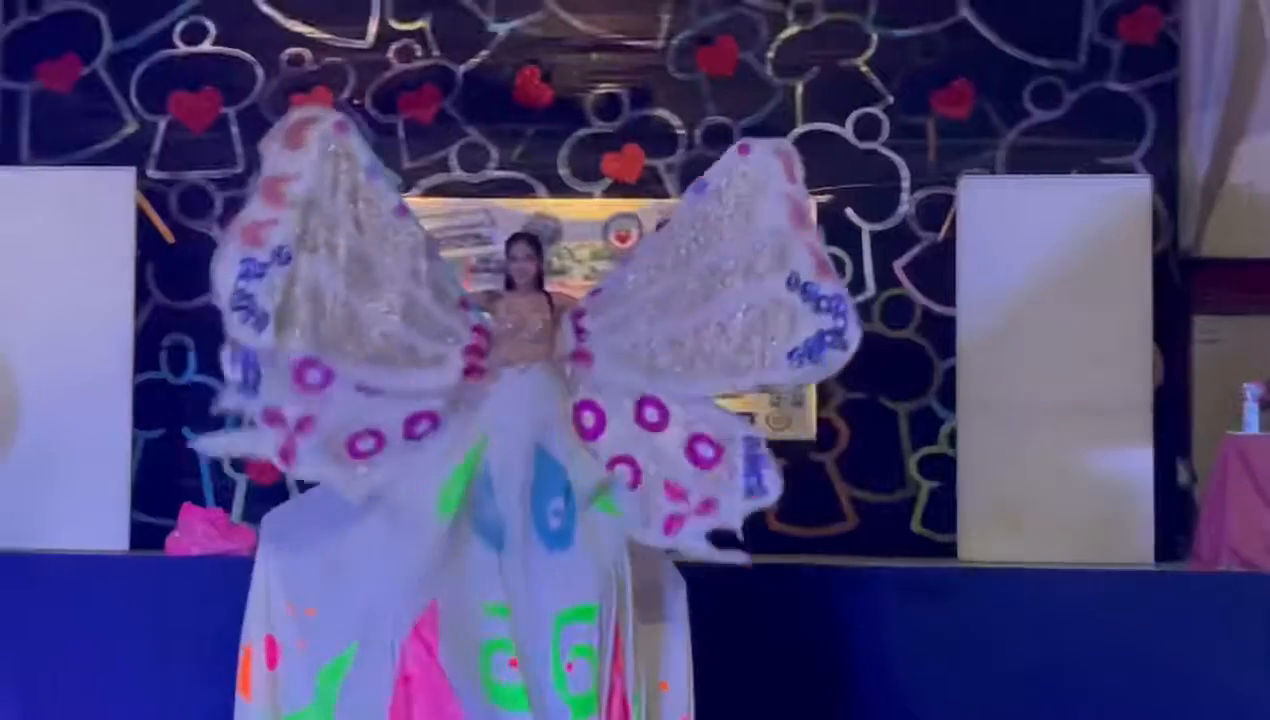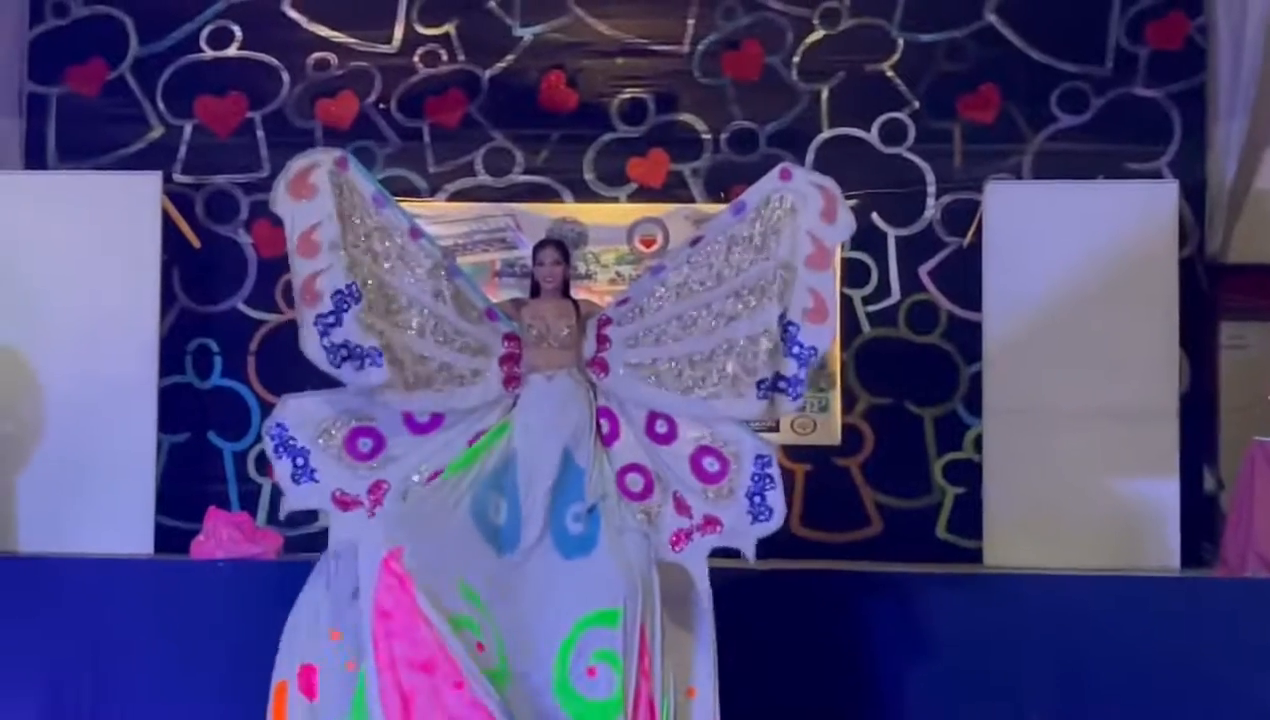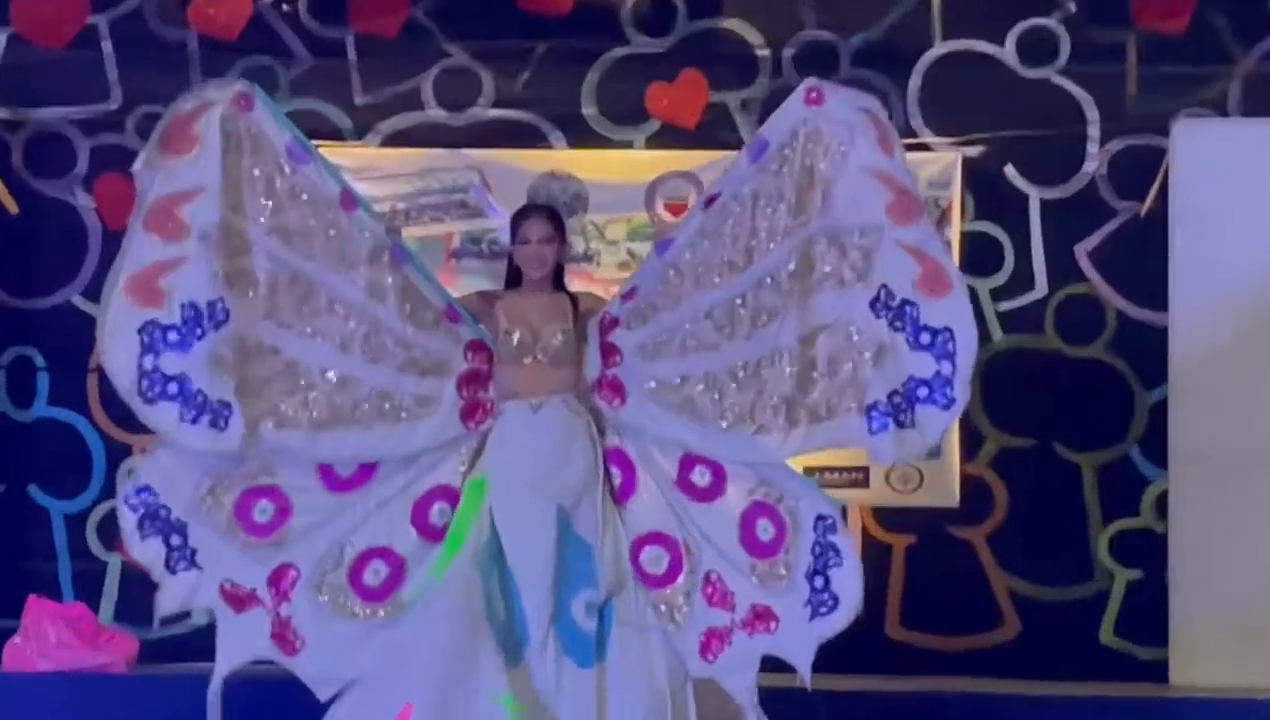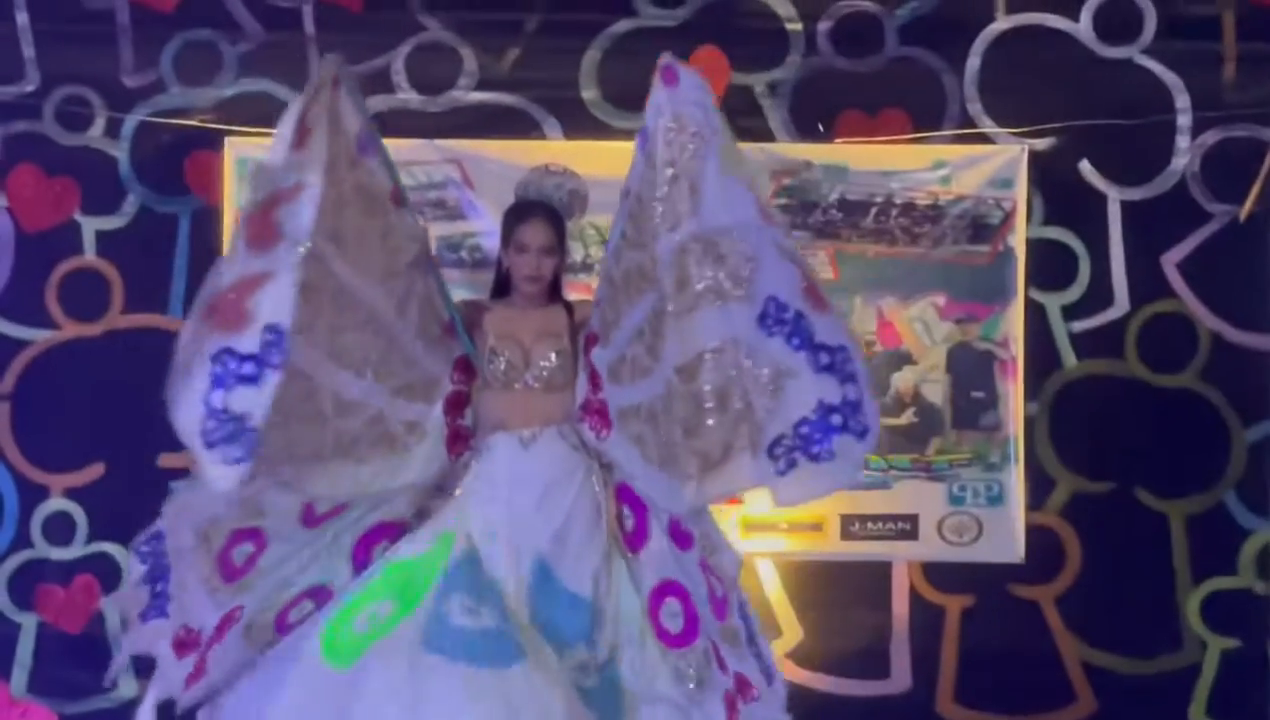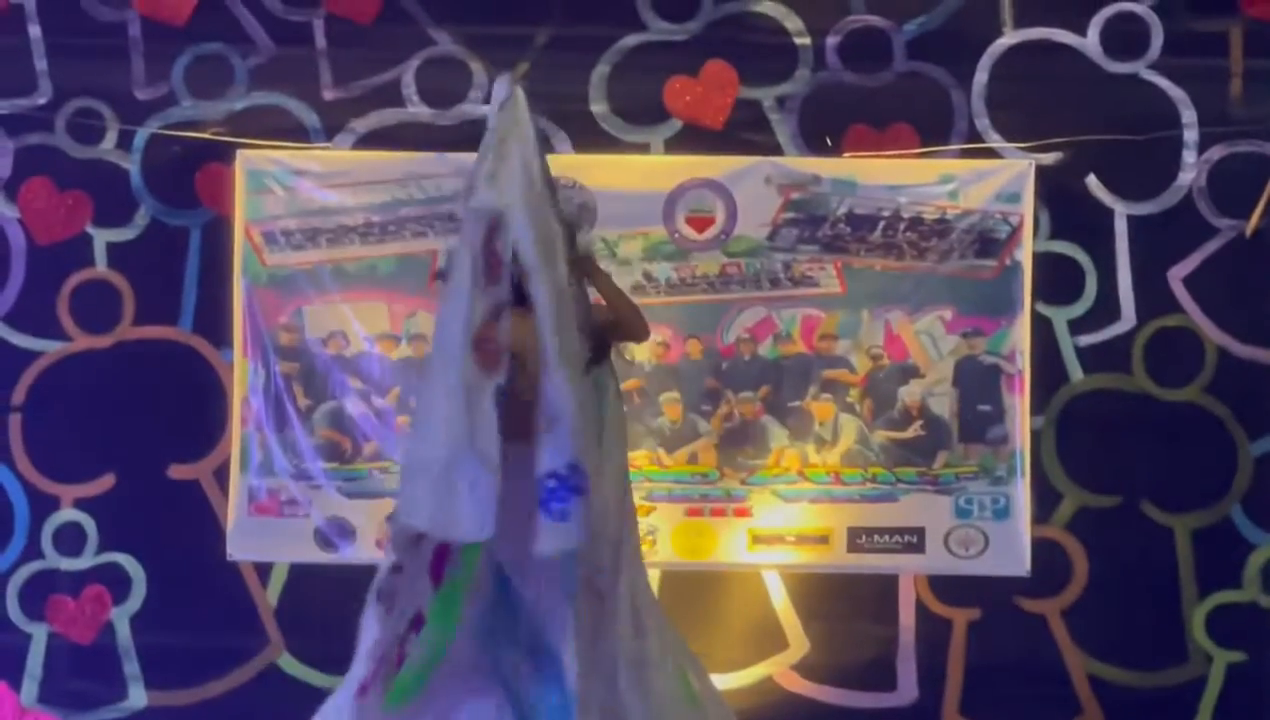
dt=0.7s
person 1, frame 1
left shoulder: (563, 306)
right shoulder: (484, 305)
left elbow: (635, 295)
right elbow: (420, 285)
left hip: (550, 418)
right hip: (497, 418)
left knee: (556, 535)
right knee: (492, 532)
person 1, frame 2
left shoulder: (590, 313)
right shoulder: (513, 312)
left elbow: (660, 303)
right elbow: (453, 303)
left hip: (579, 422)
right hip: (526, 422)
left knee: (583, 545)
right knee: (508, 528)
person 1, frame 3
left shoulder: (591, 311)
right shoulder: (481, 311)
left elbow: (679, 285)
right elbow: (388, 290)
left hip: (578, 466)
right hip: (504, 468)
left knee: (580, 621)
right knee: (494, 615)
person 1, frame 4
left shoulder: (588, 319)
right shoulder: (470, 322)
left elbow: (665, 298)
right elbow: (396, 295)
left hip: (573, 491)
right hip: (492, 493)
left knee: (577, 633)
right knee: (458, 626)
person 1, frame 5
left shoulder: (590, 325)
right shoulder: (501, 328)
left elbow: (638, 328)
right elbow: (463, 333)
left wrist: (591, 270)
left hip: (581, 484)
right hip: (516, 492)
left knee: (581, 606)
right knee: (502, 610)
